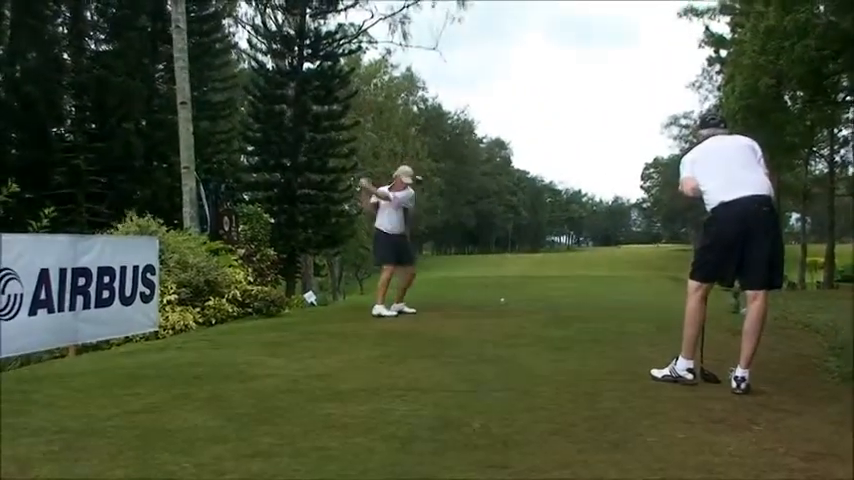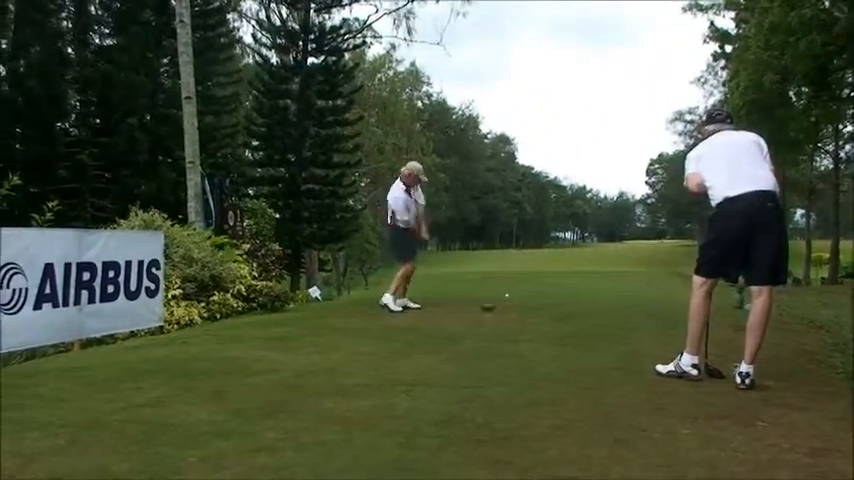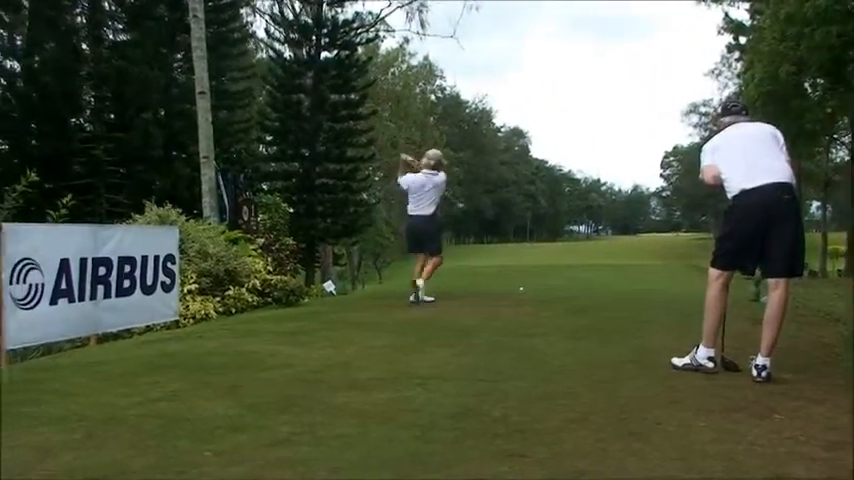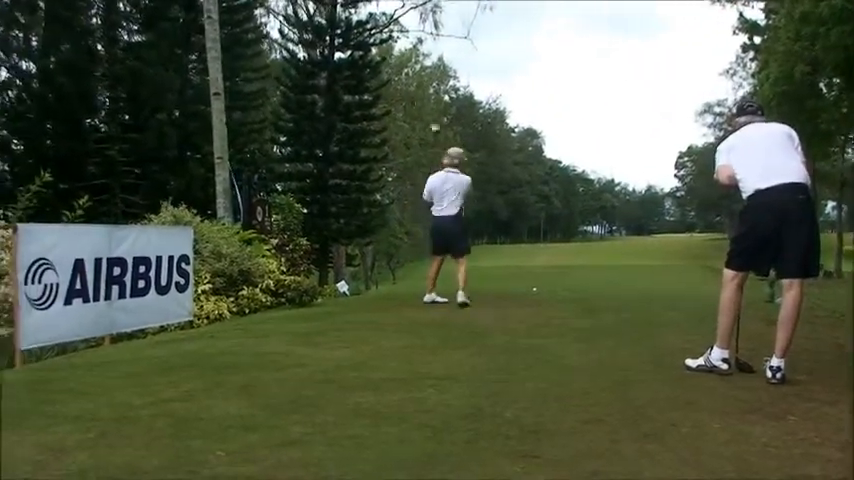
dt=0.4s
person 1, frame 1
left shoulder: (692, 155)
right shoulder: (748, 142)
left elbow: (690, 189)
right elbow: (766, 180)
left hip: (725, 213)
right hip: (762, 208)
left knee: (697, 287)
right knee: (757, 294)
left ankle: (684, 366)
right ankle: (742, 375)
person 1, frame 2
left shoulder: (698, 150)
right shoulder: (754, 138)
left elbow: (695, 184)
right elbow: (772, 175)
left hip: (730, 208)
right hip: (767, 204)
left knee: (702, 282)
right knee: (762, 289)
left ankle: (689, 361)
right ankle: (746, 370)
person 1, frame 3
left shoulder: (714, 142)
right shoulder: (769, 130)
left elbow: (711, 177)
right elbow: (788, 167)
left hip: (747, 201)
right hip: (784, 196)
left knee: (718, 275)
right knee: (779, 282)
left ankle: (705, 355)
right ankle: (762, 363)
person 1, frame 4
left shoulder: (729, 142)
right shoulder: (785, 130)
left elbow: (726, 177)
right elbow: (803, 167)
left hip: (762, 201)
right hip: (798, 196)
left knee: (732, 276)
right knee: (793, 282)
left ankle: (719, 356)
right ankle: (777, 364)
person 2, frame 1
left shoulder: (409, 194)
right shoulder: (382, 190)
left elbow: (388, 197)
right elbow: (370, 207)
left wrist: (368, 188)
right wrist: (367, 190)
left hip: (401, 237)
right hip: (383, 236)
left knee: (410, 271)
right knee: (388, 270)
left ankle: (398, 304)
right ankle: (378, 306)
person 2, frame 2
left shoulder: (413, 186)
right shoulder: (397, 195)
left elbow: (420, 207)
right elbow: (404, 220)
left wrist: (422, 227)
right wrist: (418, 232)
left hip: (410, 231)
right hip: (400, 231)
left knee: (409, 266)
right knee: (408, 266)
left ankle: (402, 299)
right ankle: (388, 296)
person 2, frame 3
left shoulder: (411, 178)
right shoulder: (441, 178)
left elbow: (400, 180)
left wrist: (403, 163)
right wrist: (413, 163)
left hip: (412, 221)
right hip: (429, 222)
left knee: (421, 257)
right knee: (436, 258)
left ankle: (416, 292)
right ankle: (420, 281)
person 2, frame 4
left shoulder: (434, 178)
right shoulder: (466, 180)
left elbow: (427, 198)
left hip: (437, 222)
right hip: (454, 222)
left knee: (437, 259)
right knee: (461, 260)
left ankle: (429, 294)
right ankle: (461, 294)
